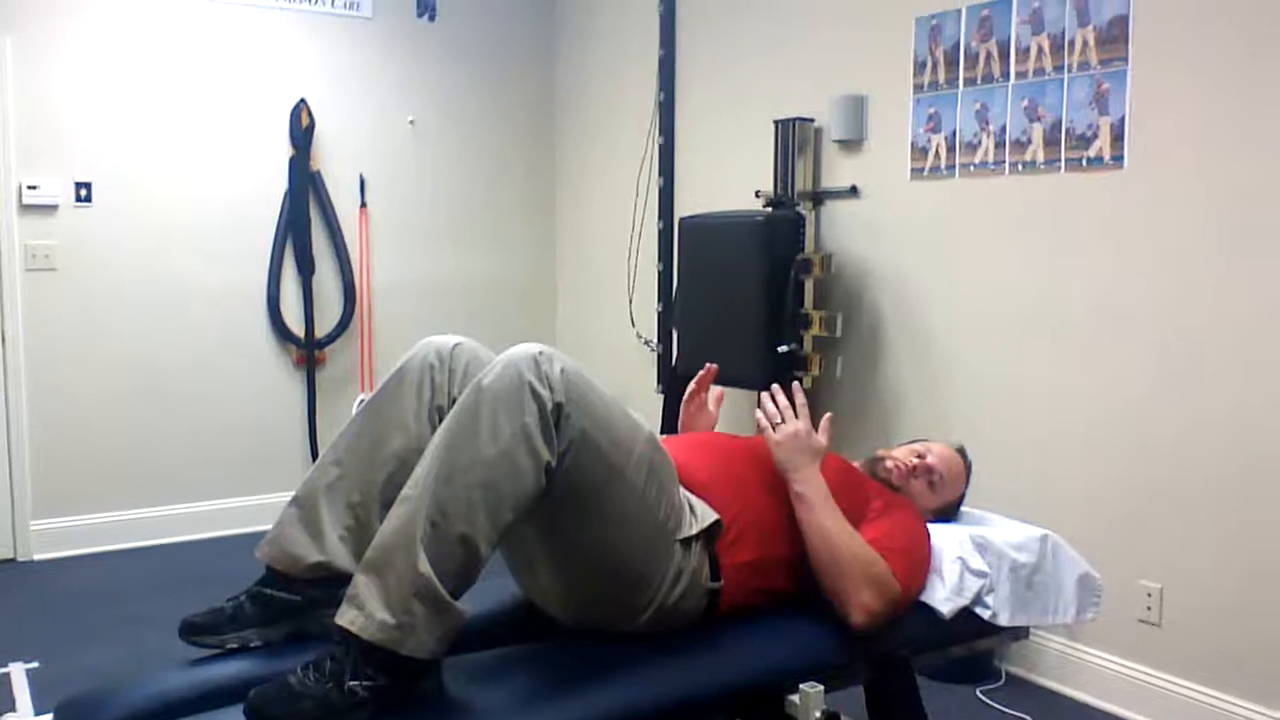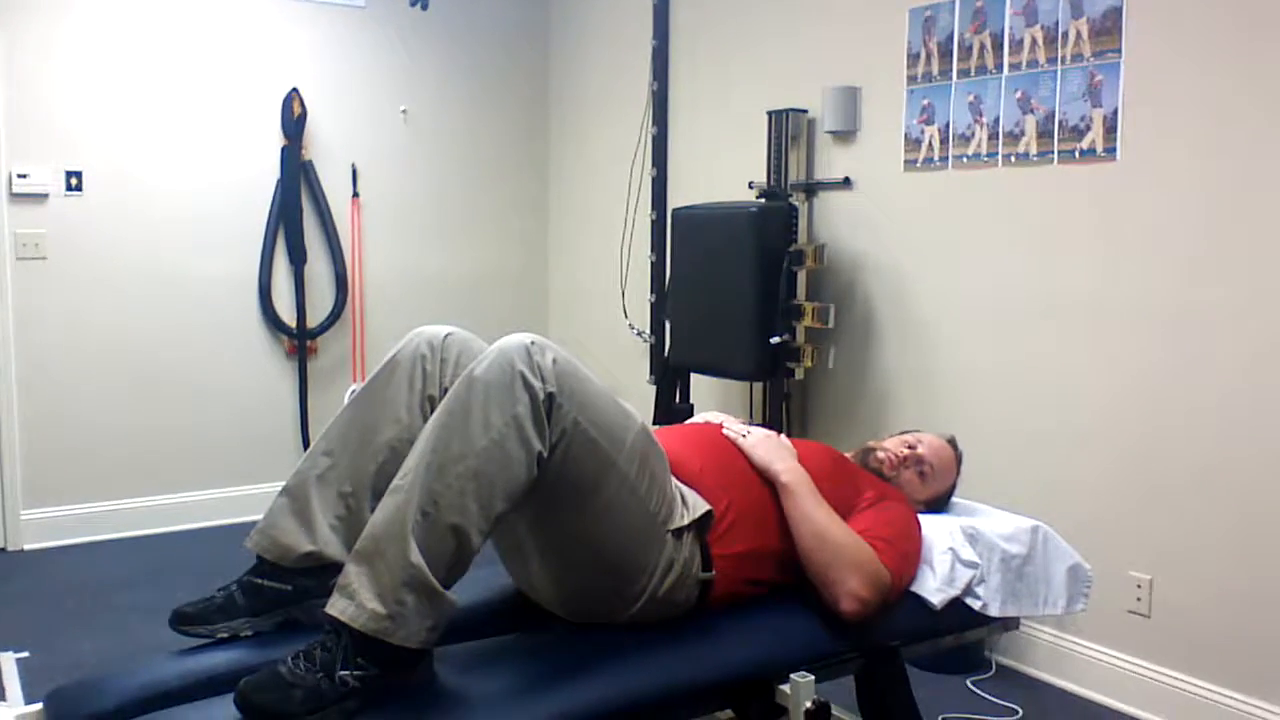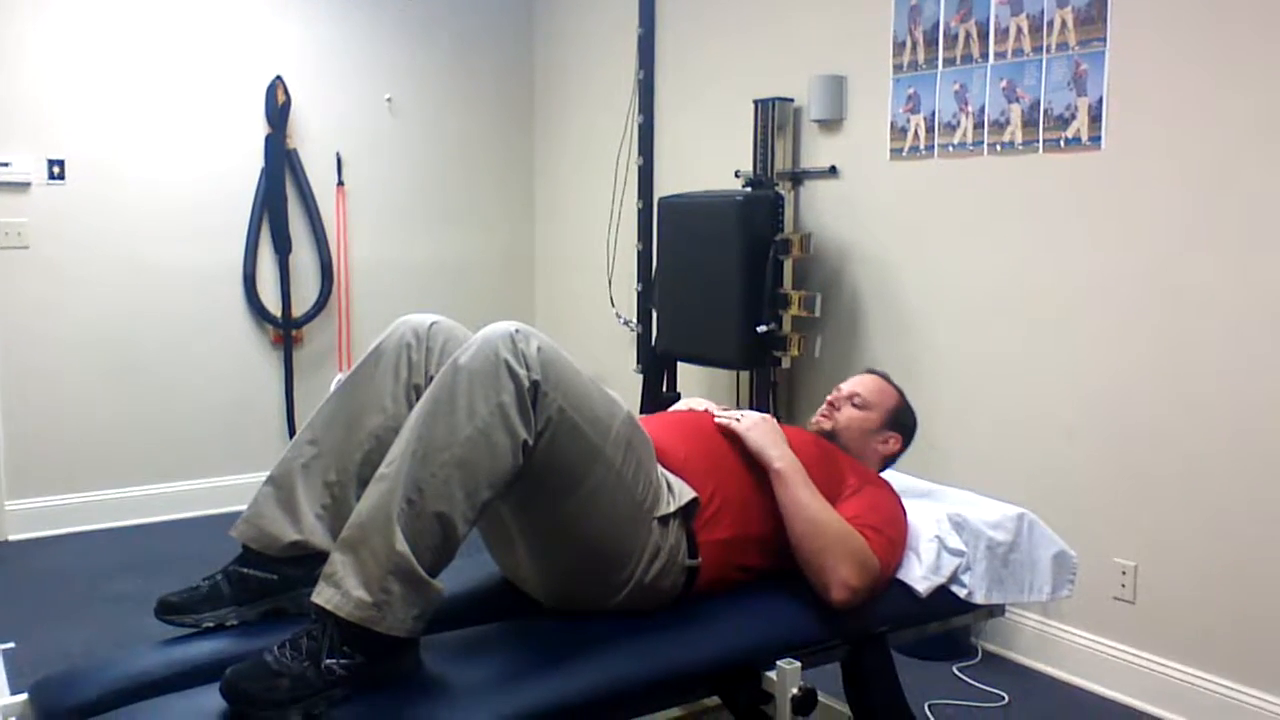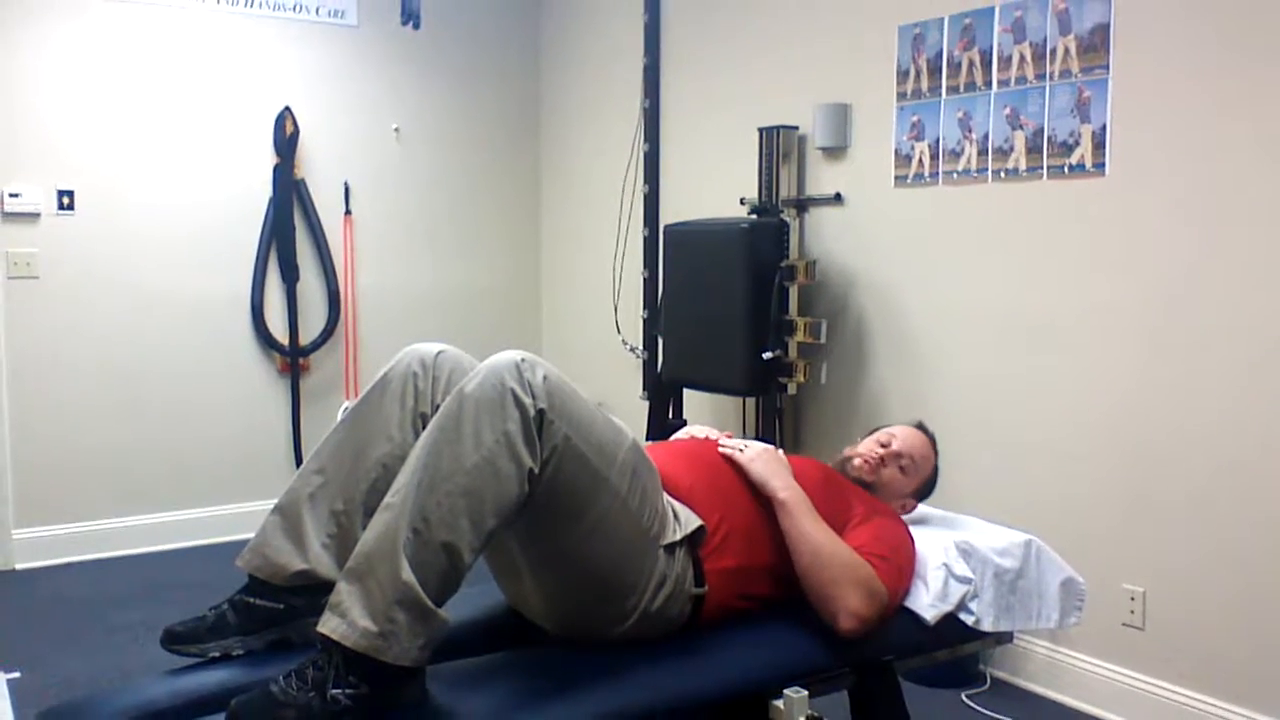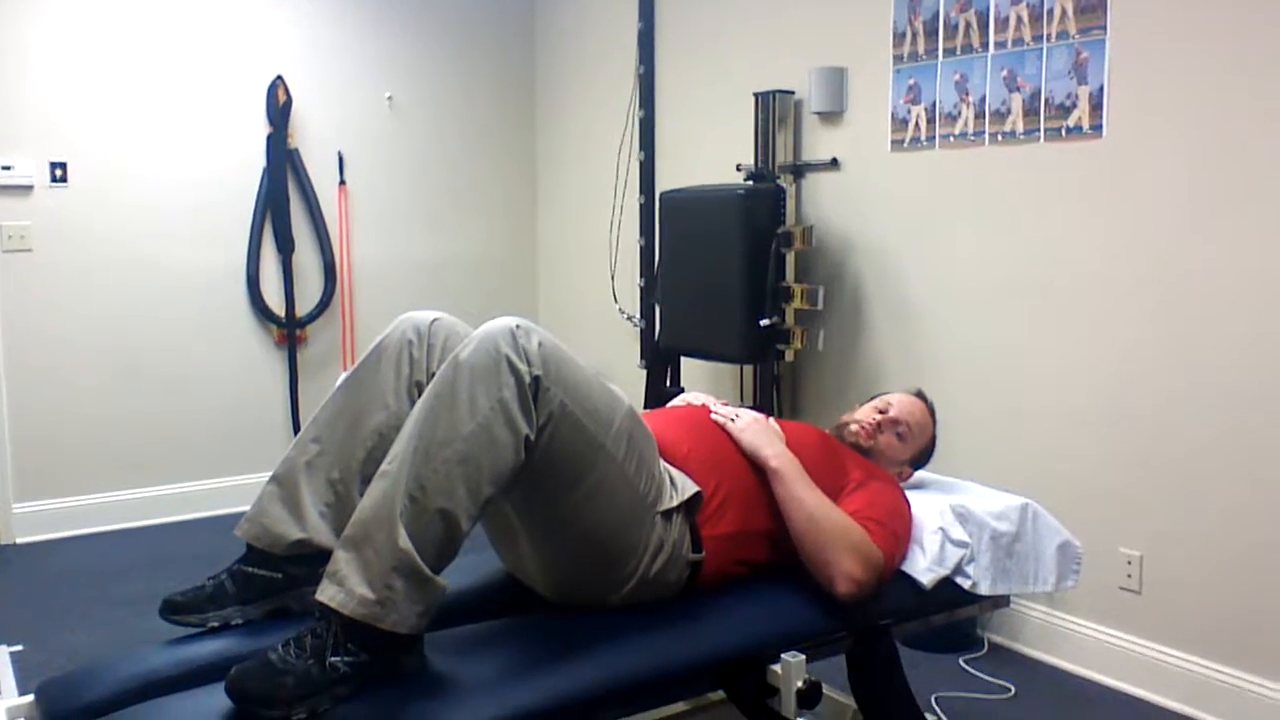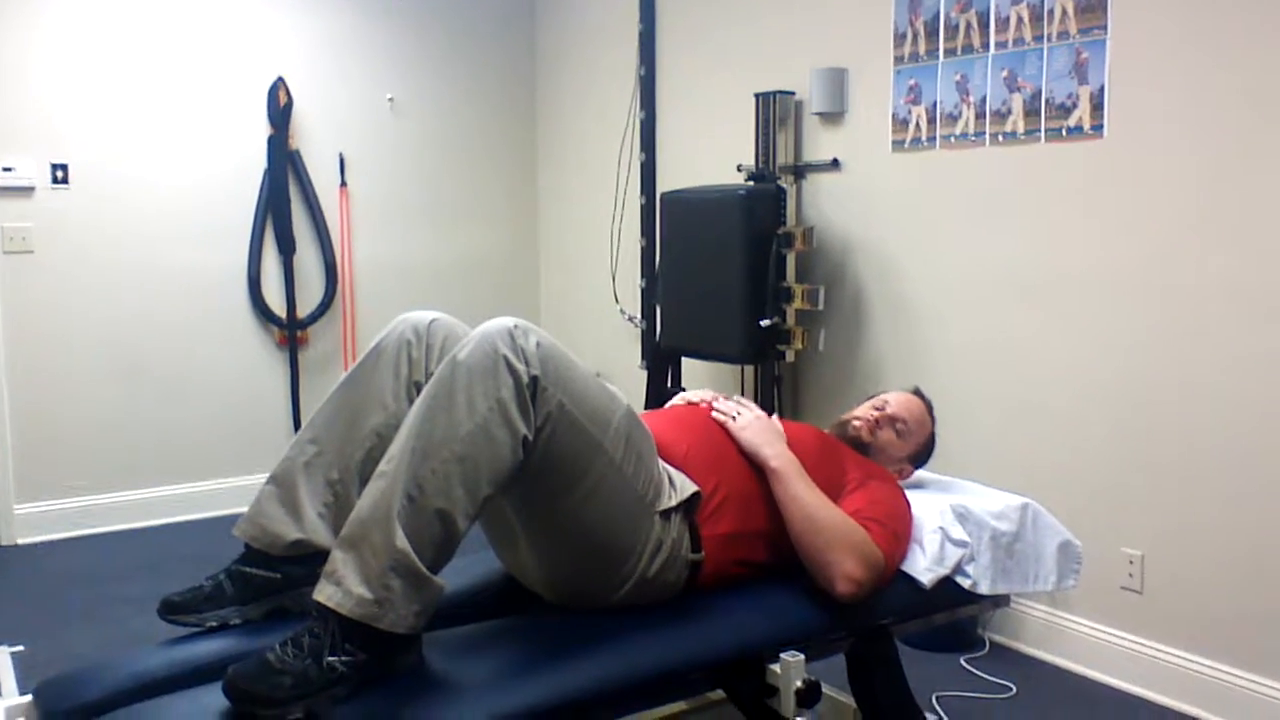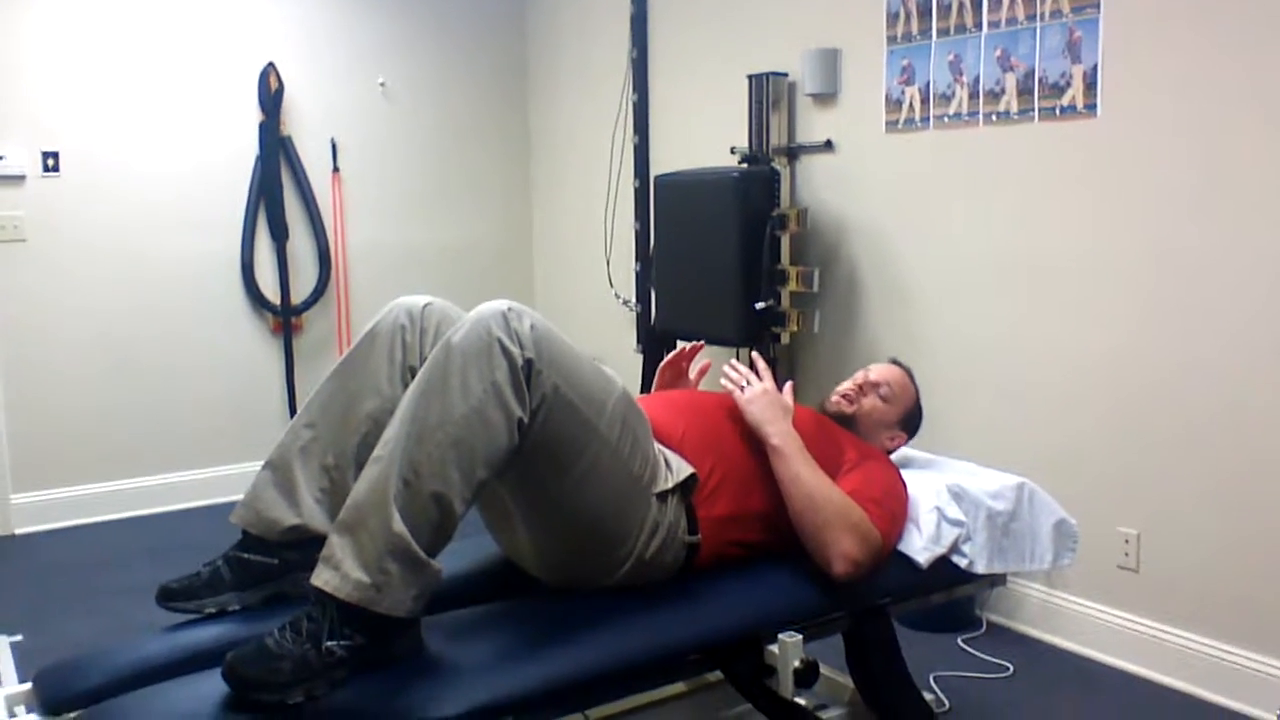
dt=0.7s
person 1, frame 1
left shoulder: (895, 523)
right shoulder: (823, 468)
left elbow: (863, 604)
left wrist: (804, 473)
right wrist: (692, 440)
left hip: (670, 556)
right hip: (579, 544)
left knee: (533, 373)
right knee: (446, 361)
left ankle: (386, 648)
right ankle: (304, 581)
person 1, frame 2
left shoulder: (887, 515)
right shoulder: (792, 453)
left elbow: (853, 592)
left wrist: (785, 470)
right wrist: (705, 435)
left hip: (665, 546)
right hip: (566, 532)
left knee: (525, 365)
right knee: (439, 351)
left ankle: (377, 636)
right ankle: (294, 570)
person 1, frame 3
left shoulder: (868, 494)
right shoulder: (763, 433)
left elbow: (842, 582)
left wrist: (778, 456)
right wrist: (682, 421)
left hip: (654, 535)
right hip: (548, 523)
left knee: (510, 353)
right knee: (423, 340)
left ankle: (365, 626)
right ankle: (282, 559)
person 1, frame 4
left shoulder: (877, 526)
right shoulder: (772, 462)
left elbow: (850, 609)
left wrist: (783, 486)
right wrist: (679, 445)
left hip: (658, 564)
right hip: (555, 548)
left knee: (516, 382)
right knee: (429, 370)
left ankle: (368, 656)
right ankle: (287, 588)
person 1, frame 5
left shoulder: (875, 492)
right shoulder: (767, 429)
left elbow: (846, 574)
left wrist: (775, 454)
right wrist: (680, 413)
left hip: (659, 528)
right hip: (554, 513)
left knee: (512, 348)
right knee: (426, 337)
left ankle: (368, 623)
right ankle: (286, 559)
person 1, frame 6
left shoulder: (874, 489)
right shoulder: (765, 429)
left elbow: (846, 574)
left wrist: (775, 453)
right wrist: (674, 416)
left hip: (654, 527)
right hip: (553, 517)
left knee: (508, 349)
right knee: (423, 337)
left ankle: (365, 623)
right ankle: (283, 557)
person 1, frame 7
left shoulder: (870, 470)
right shoulder: (773, 419)
left elbow: (844, 554)
left wrist: (777, 431)
right wrist: (662, 400)
left hip: (654, 509)
right hip: (550, 499)
left knee: (504, 332)
right knee: (419, 321)
left ankle: (363, 608)
right ankle: (282, 541)
